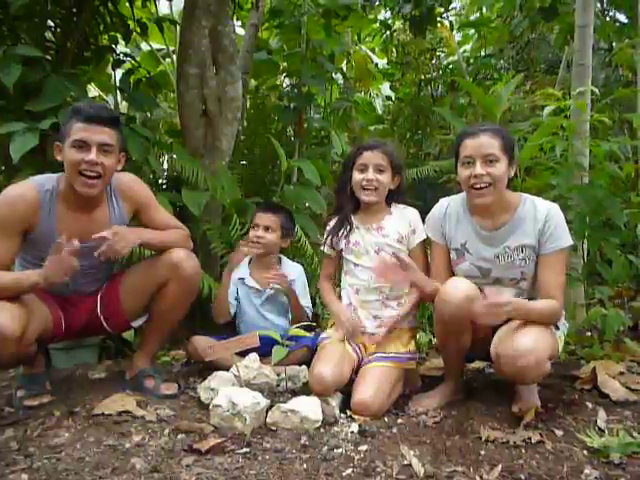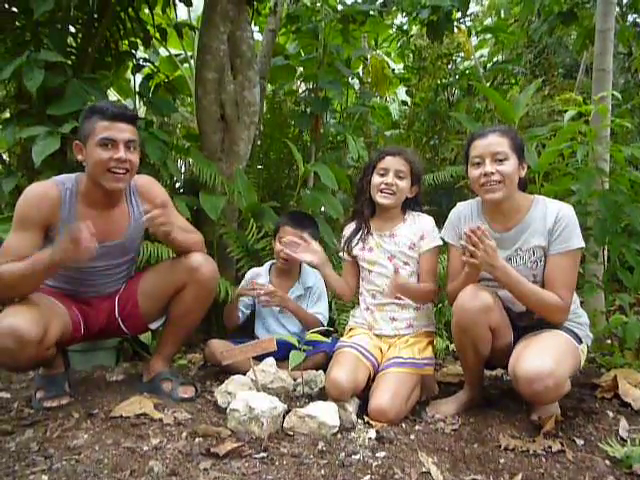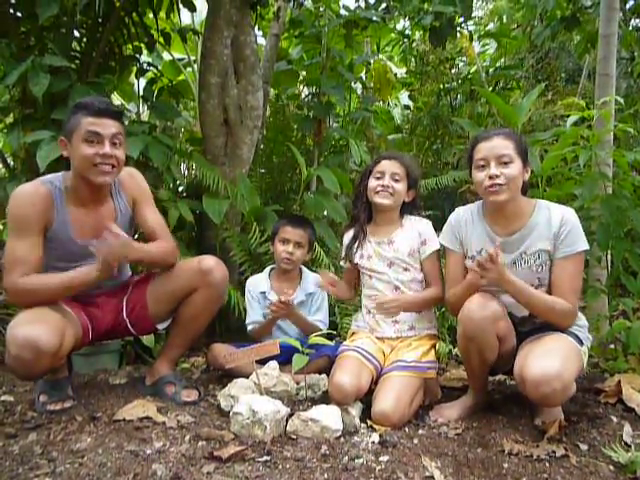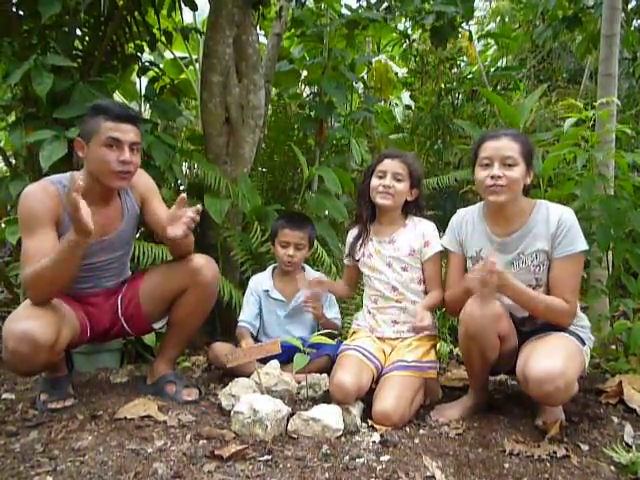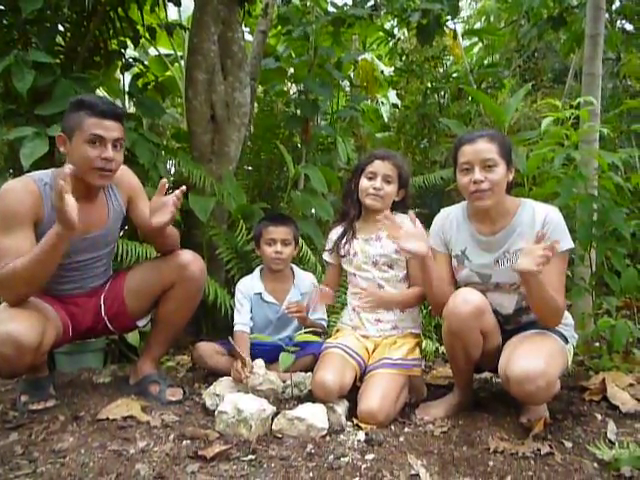
dt=1s
person 1, frame 1
left shoulder: (128, 189)
left elbow: (184, 239)
left wrist: (139, 234)
right wrist: (39, 276)
left hip: (104, 300)
right hip: (41, 305)
left knee: (184, 264)
left ankle: (141, 365)
right ankle: (34, 364)
person 1, frame 2
left shoulder: (146, 189)
right shoulder: (44, 197)
left elbow: (199, 246)
left wrist: (171, 234)
right wrist: (56, 256)
left hip: (123, 300)
right hip: (59, 303)
left knee: (202, 268)
left ankle: (158, 367)
right ankle: (53, 365)
person 1, frame 3
left shoulder: (130, 182)
right shoulder: (33, 197)
left elbow: (169, 251)
left wrist: (134, 251)
right wrist: (96, 271)
left hip: (124, 299)
right hip: (63, 306)
left knee: (212, 271)
right knee: (29, 347)
left ankle: (161, 370)
right ankle: (57, 372)
person 1, frame 4
left shoulder: (138, 182)
right shoulder: (42, 196)
left elbow: (184, 248)
right elbow: (35, 287)
left wrist: (177, 234)
right wrist: (80, 236)
left hip: (123, 299)
right hip: (66, 305)
left knee: (203, 270)
left ankle: (161, 369)
right ankle: (57, 371)
person 1, frame 5
left shoulder: (122, 179)
left elbow: (171, 247)
left wrist: (160, 227)
right wrist: (64, 230)
left hip: (105, 298)
right hip: (46, 304)
left knee: (190, 266)
left ankle: (145, 369)
right ankle: (37, 373)
person 2, frame 1
left shoulder: (544, 215)
right shoulder: (444, 213)
left elbow: (553, 307)
right elbow: (443, 292)
left wrist: (512, 307)
left hip: (533, 320)
right hip: (472, 327)
left knee: (517, 357)
right knee: (460, 293)
left ankle: (525, 382)
right ankle: (452, 381)
person 2, frame 2
left shoulder: (557, 216)
right shoulder: (461, 216)
left elbow: (559, 311)
right elbow: (454, 301)
left wrist: (499, 269)
right wrist: (469, 266)
left hip: (554, 327)
right hip: (493, 330)
left knee: (535, 377)
right knee: (472, 299)
left ankle: (546, 392)
right ankle: (472, 390)
person 2, frame 3
left shoulder: (561, 220)
right shoulder: (461, 220)
left elbow: (567, 315)
right elbow: (453, 306)
left wrist: (506, 280)
right wrist: (474, 279)
left hip: (553, 330)
right hip: (493, 335)
left knee: (543, 381)
right knee: (478, 308)
left ankle: (550, 396)
right ankle: (476, 394)
person 2, frame 4
left shoulder: (559, 220)
right shoulder: (463, 221)
left elbow: (566, 314)
right elbow: (453, 306)
left wrist: (508, 285)
right wrist: (468, 286)
left hip: (555, 330)
right hip: (494, 336)
left knee: (545, 380)
right knee: (480, 306)
left ankle: (551, 397)
right ankle: (476, 394)
person 2, frame 5
left shoulder: (543, 219)
right shoulder: (447, 221)
left elbow: (554, 316)
right elbow: (441, 306)
left wrist: (531, 275)
right wrist: (427, 258)
left hip: (537, 329)
right hip: (474, 334)
left knee: (527, 380)
right knee: (463, 304)
left ankle: (534, 393)
right ankle: (462, 392)
person 3, frame 1
left shoulder: (407, 218)
right shoulder: (339, 224)
right elbow: (325, 281)
left wrist: (398, 316)
right wrist: (337, 312)
left hip: (395, 328)
right hip: (349, 323)
left knee: (366, 404)
right knee: (322, 382)
left ankle: (400, 373)
right ankle: (365, 370)
person 3, frame 2
left shoulder: (423, 226)
right shoulder: (354, 230)
left elbow: (429, 290)
right elbow: (348, 290)
left wrist: (405, 287)
right wrist: (320, 262)
left hip: (411, 331)
right hip: (363, 327)
left knee: (382, 410)
right knee: (338, 388)
left ankle: (417, 378)
right ankle: (375, 374)
person 3, frame 3
left shoulder: (421, 229)
right shoulder: (354, 236)
left elbow: (437, 292)
left wrist: (404, 301)
right wrist: (333, 285)
left hip: (414, 334)
right hip: (368, 329)
left knee: (386, 415)
right knee: (342, 390)
left ankle: (419, 385)
right ankle: (385, 378)
person 3, frame 4
left shoulder: (424, 231)
right shoulder: (357, 235)
left elbow: (436, 292)
right elbow: (350, 287)
left wrist: (425, 308)
right wrist: (326, 284)
left hip: (415, 335)
right hip: (369, 329)
left knee: (386, 415)
right knee: (342, 391)
left ankle: (422, 384)
right ankle: (393, 378)
person 3, frame 5
right shoulder: (340, 234)
left elbow: (420, 290)
right elbow: (331, 288)
left wrist: (388, 297)
left hip: (399, 332)
right hip: (354, 327)
left knee: (372, 413)
right knee: (324, 389)
left ankle: (405, 381)
right ankle: (372, 375)
person 4, frame 1
left shoulder: (294, 272)
right shoulder: (236, 272)
left elbow: (302, 324)
right elbow: (220, 318)
left wrist: (290, 292)
right wrist: (228, 273)
left hip: (285, 345)
left knee: (311, 342)
right knee: (196, 344)
person 4, frame 2
left shoulder: (314, 279)
right shoulder: (254, 276)
left elbow: (318, 329)
right elbow: (230, 323)
left wrist: (289, 304)
right wrist: (238, 296)
left knee: (330, 346)
right knee: (213, 348)
person 4, frame 3
left shoulder: (314, 283)
right shoulder: (255, 283)
left elbow: (319, 334)
right elbow: (256, 336)
left wrist: (293, 315)
right wrist: (273, 317)
left knee: (334, 350)
right knee: (216, 352)
person 4, frame 4
right shoulder: (258, 282)
left elbow: (334, 330)
right elbow: (245, 325)
left wrist: (321, 318)
right wrist: (245, 339)
left hip: (306, 352)
left knee: (337, 349)
right knee: (217, 350)
person 4, frame 5
left shoulder: (307, 281)
right shoulder: (246, 285)
left elbow: (321, 331)
right elbow: (241, 329)
left wrist: (306, 321)
right wrist: (244, 360)
left hip: (293, 351)
right hip: (255, 351)
right knee: (201, 350)
